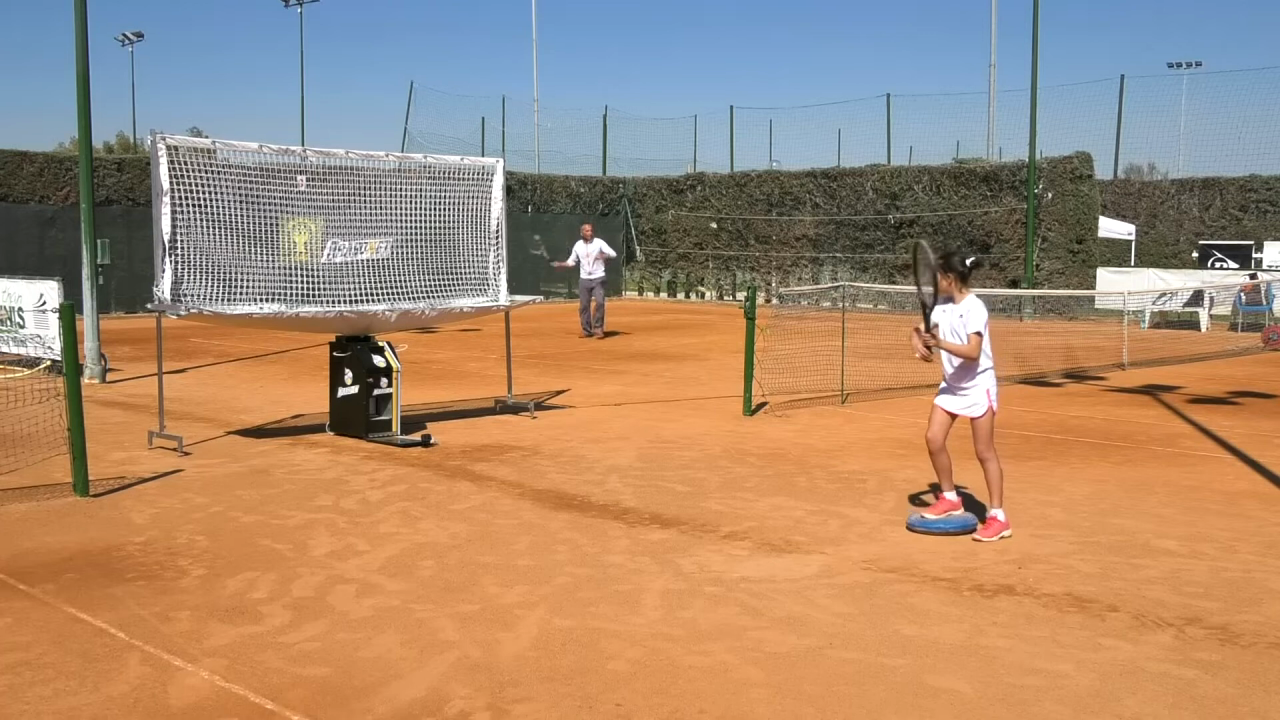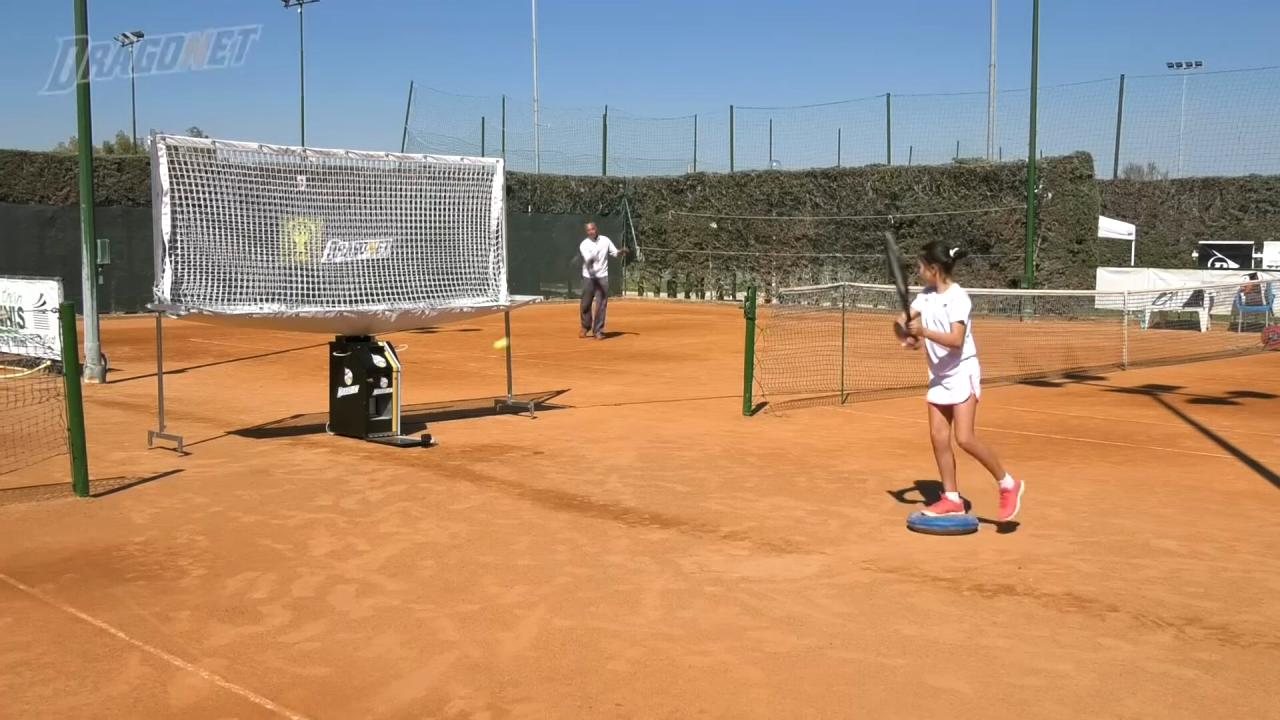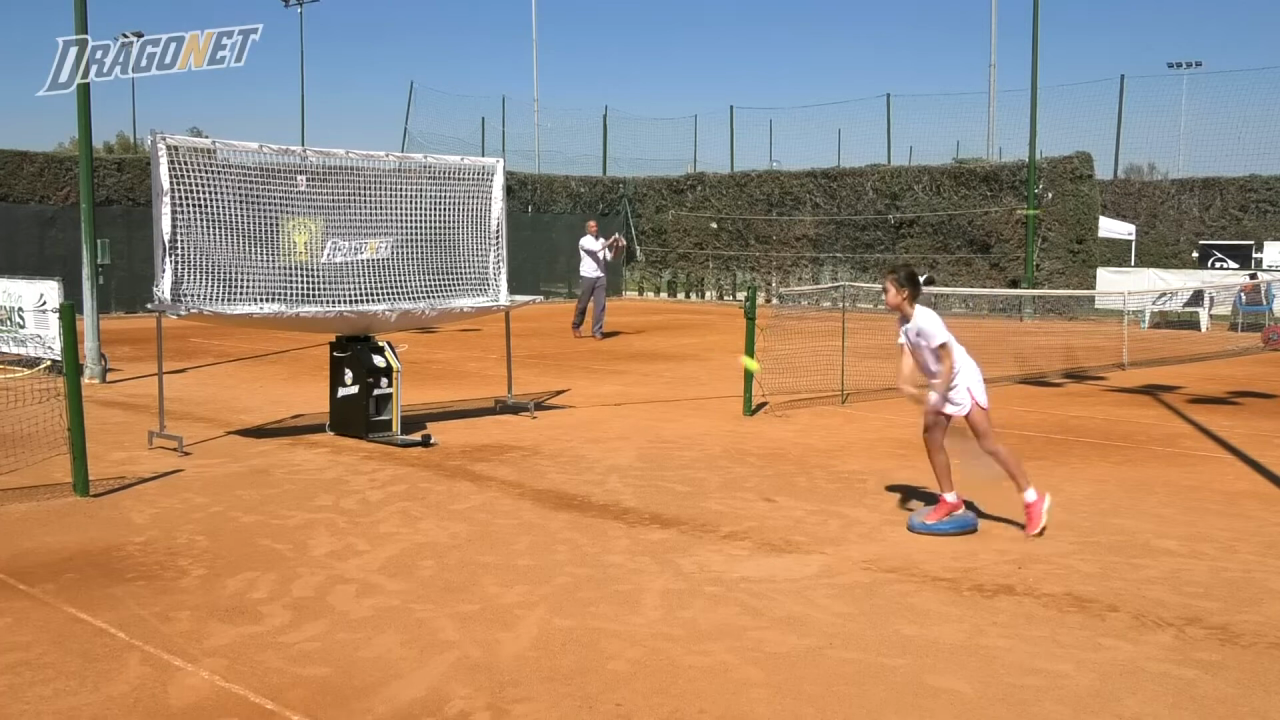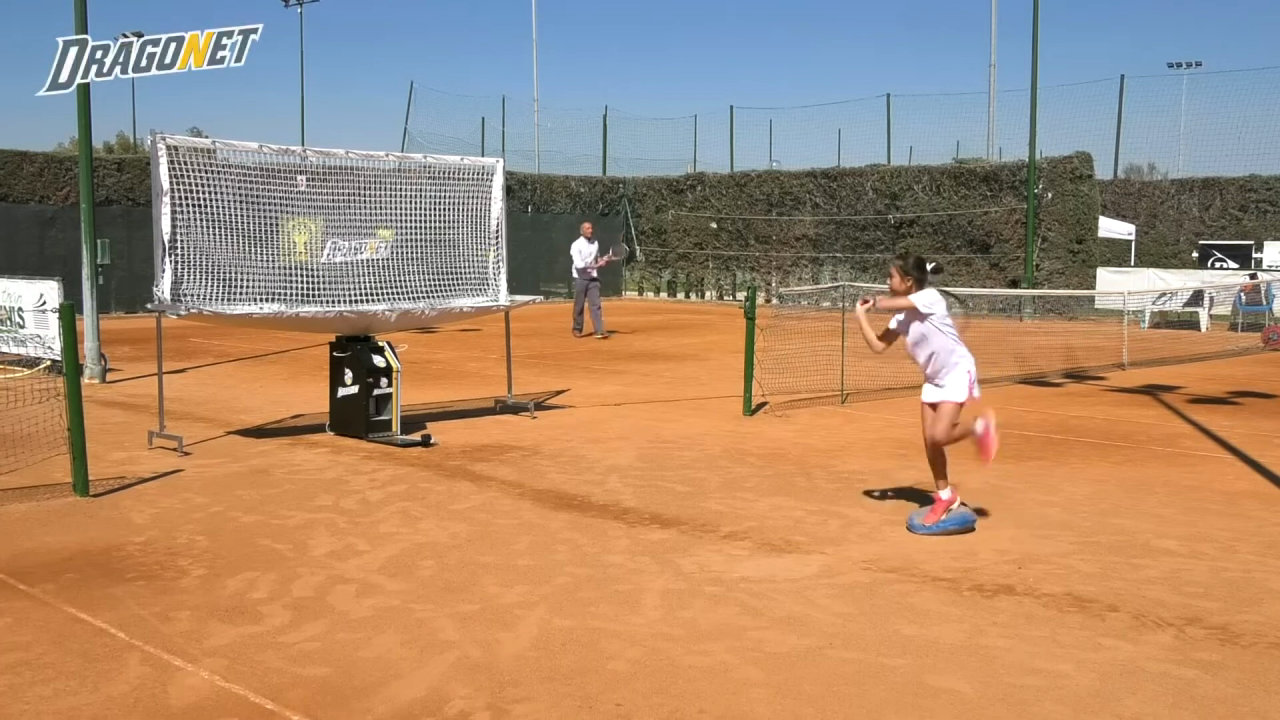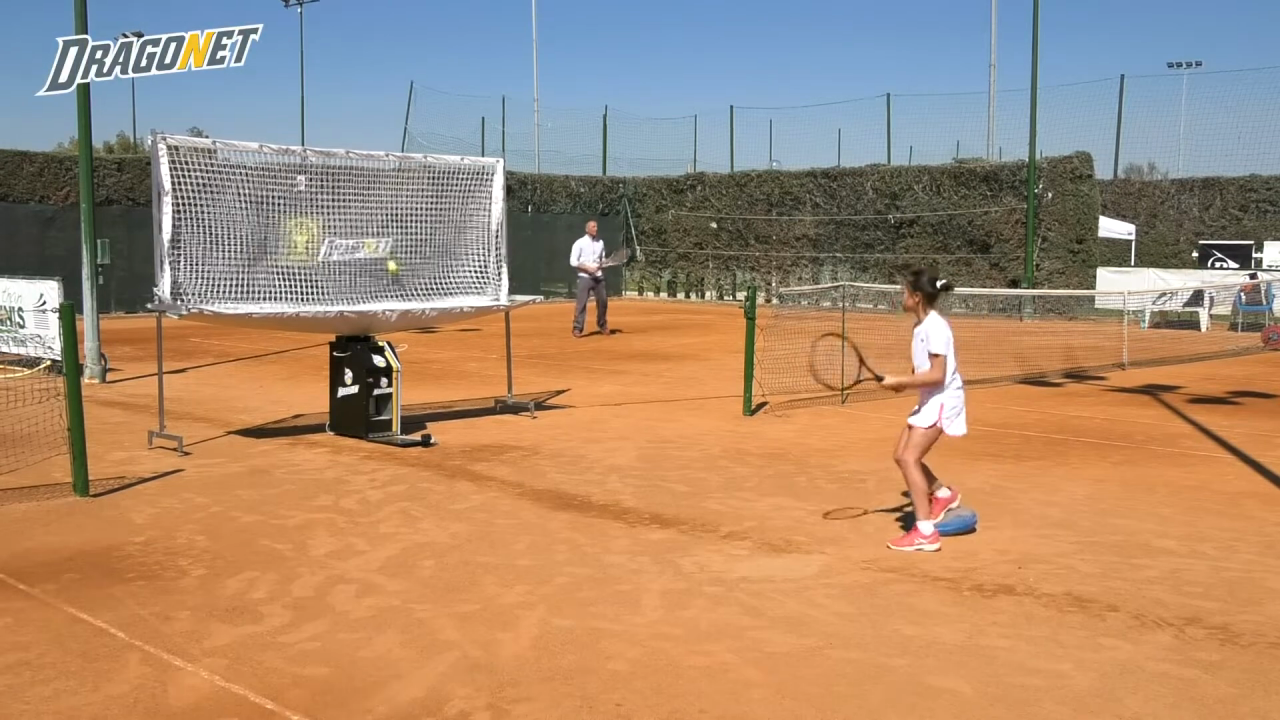
dt=0.4s
person 1, frame 1
left shoulder: (975, 309)
right shoulder: (943, 305)
left elbow: (973, 352)
right elbow: (923, 331)
left wrist: (940, 343)
right wrist: (920, 343)
left hip: (978, 386)
right hip: (951, 385)
left knee: (984, 451)
right knee: (934, 438)
left ankle: (998, 517)
right ankle: (950, 498)
person 1, frame 2
left shoulder: (958, 298)
right shoulder: (925, 295)
left elbow: (956, 344)
right elbow: (907, 323)
left wrist: (921, 332)
right wrist: (907, 334)
left hip: (962, 373)
right hip: (939, 376)
left knee: (965, 438)
right knee: (939, 439)
left ankle: (1008, 485)
right ankle: (952, 499)
person 1, frame 3
left shoulder: (925, 320)
right shoulder: (903, 324)
left elbow: (949, 362)
right elbow: (909, 360)
left wrist: (937, 397)
right wrist: (908, 385)
left hip: (963, 384)
right hip: (940, 387)
left knee: (988, 444)
right knee: (931, 438)
left ankle: (1032, 498)
right ankle: (950, 500)
person 1, frame 4
left shoulder: (930, 298)
right shoulder: (902, 315)
left elbow: (885, 303)
right elbow: (877, 346)
left wrist: (874, 302)
right wrist: (861, 315)
left hip: (958, 373)
right hip: (935, 379)
left knee: (938, 436)
right knee: (931, 436)
left ankle: (981, 427)
right ankle: (945, 496)
person 1, frame 5
left shoulder: (936, 328)
right shoulder: (921, 326)
left elbow: (936, 374)
left wrist: (899, 381)
right wrist: (903, 381)
left hip: (943, 401)
right hip: (928, 401)
left knee: (909, 459)
right knee: (902, 456)
left ankle: (925, 532)
right ankle: (944, 495)
